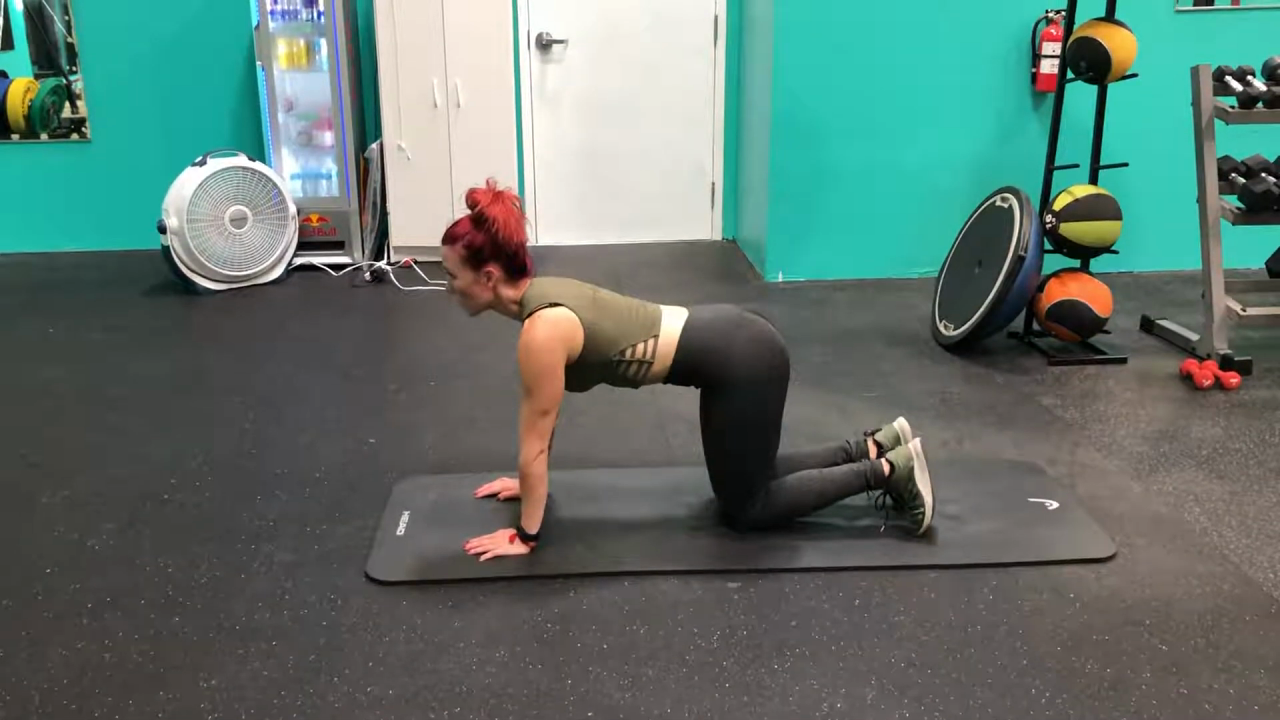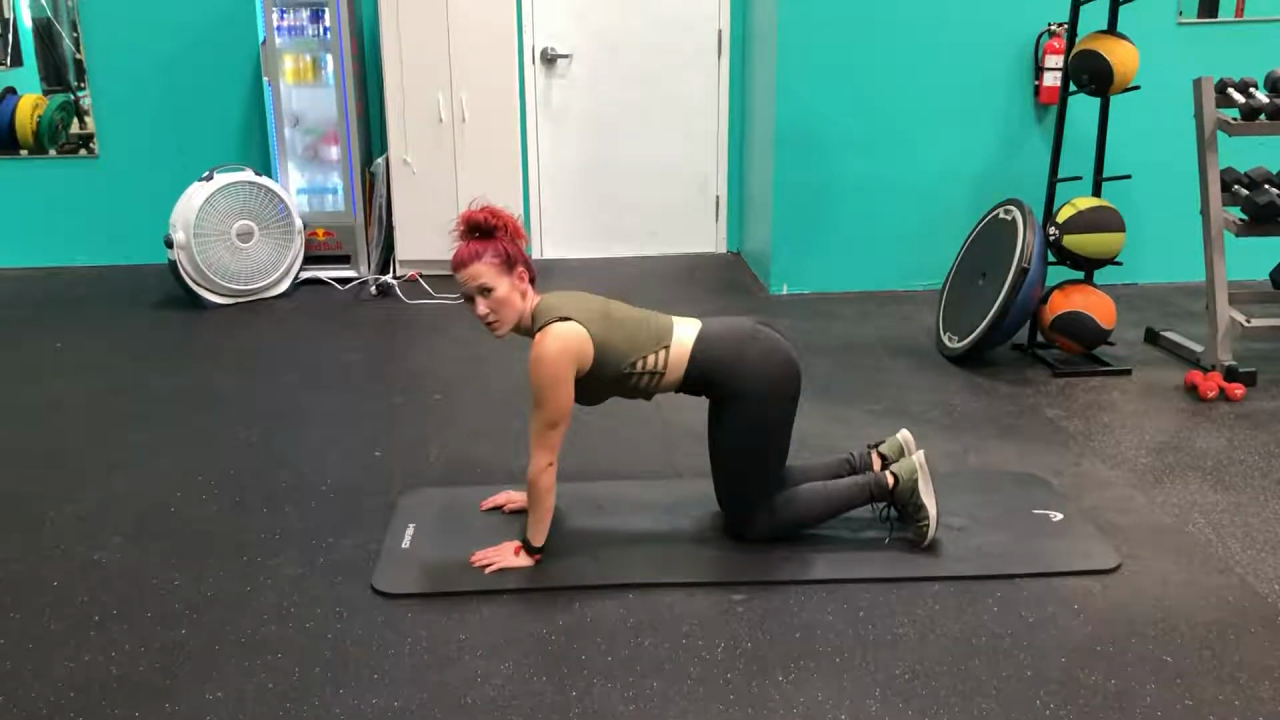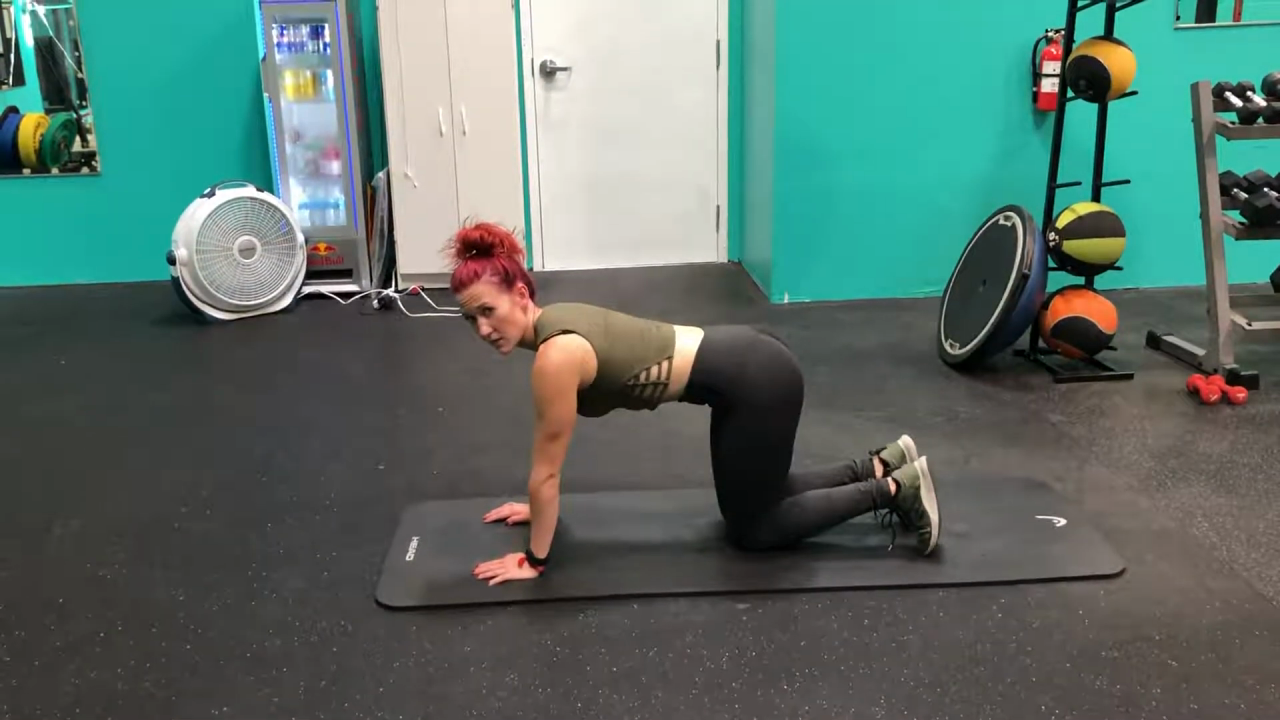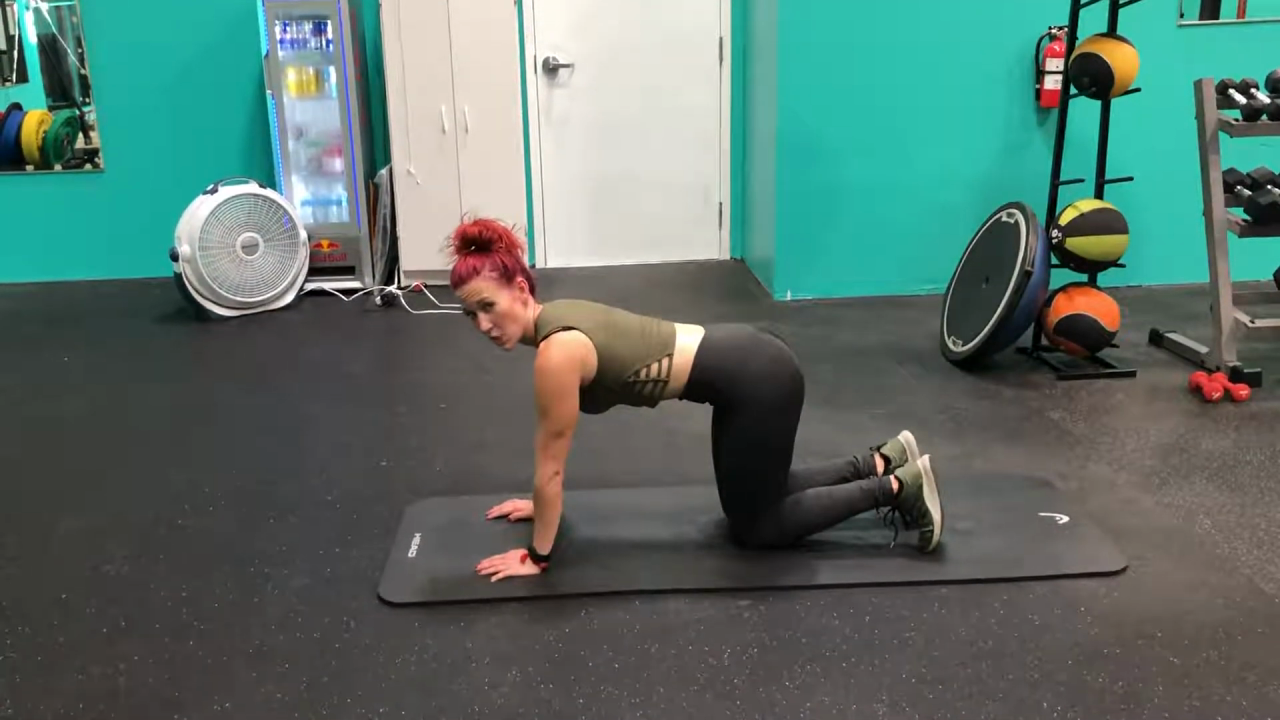
dt=1s
person 1, frame 1
left shoulder: (541, 331)
right shoulder: (540, 295)
left elbow: (536, 442)
left wrist: (525, 535)
right wrist: (529, 481)
left hip: (742, 361)
right hip: (731, 339)
left knee: (745, 509)
right knee: (743, 478)
left ankle: (888, 471)
right ankle: (874, 446)
person 1, frame 2
left shoulder: (553, 342)
right shoulder: (550, 312)
left elbow: (545, 454)
left wrist: (530, 548)
right wrist: (535, 493)
left hip: (754, 371)
right hip: (740, 352)
left knee: (748, 521)
right knee: (750, 488)
left ankle: (891, 483)
right ankle: (878, 458)
person 1, frame 3
left shoulder: (556, 356)
right shoulder: (551, 323)
left elbow: (547, 467)
left wrist: (535, 560)
right wrist: (538, 505)
left hip: (757, 380)
right hip: (741, 361)
left knee: (751, 529)
right knee: (753, 497)
left ankle: (894, 488)
right ankle: (879, 465)
person 1, frame 4
left shoulder: (557, 352)
right shoulder: (552, 320)
left elbow: (550, 464)
left wrist: (538, 556)
right wrist: (542, 503)
left hip: (757, 379)
right hip: (741, 359)
left knee: (754, 527)
right knee: (755, 493)
left ankle: (896, 487)
right ankle: (880, 462)
